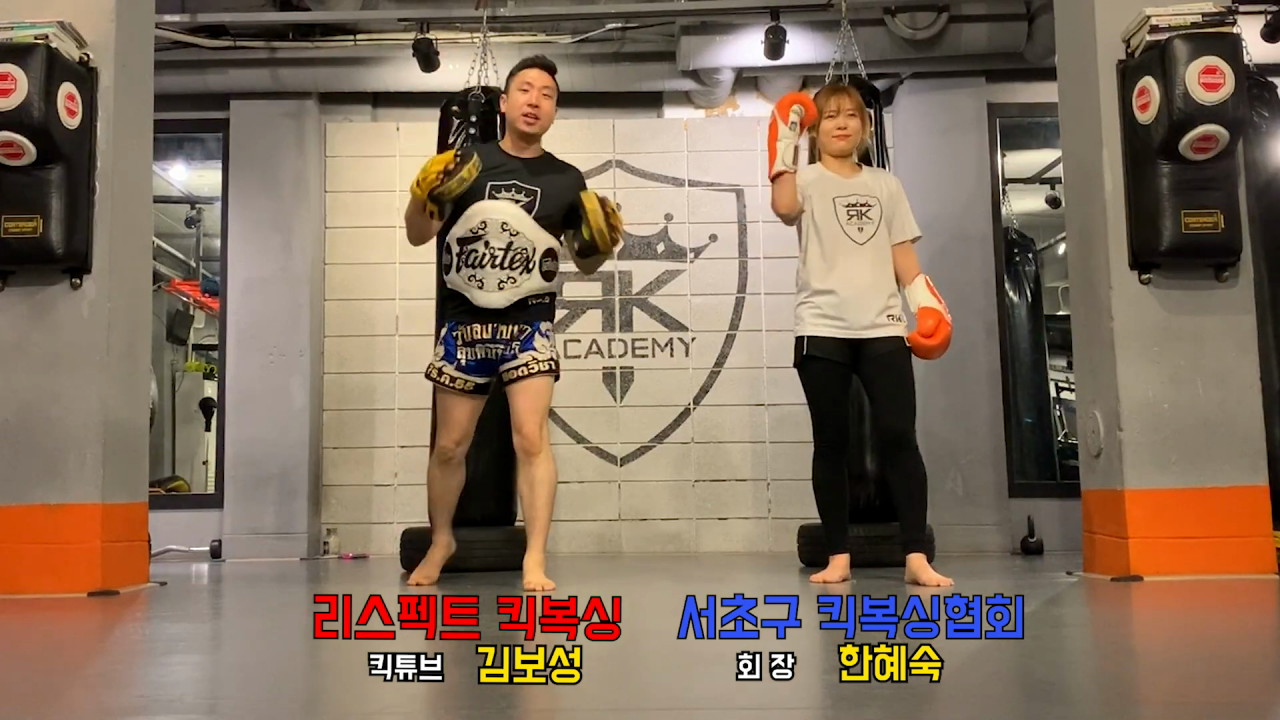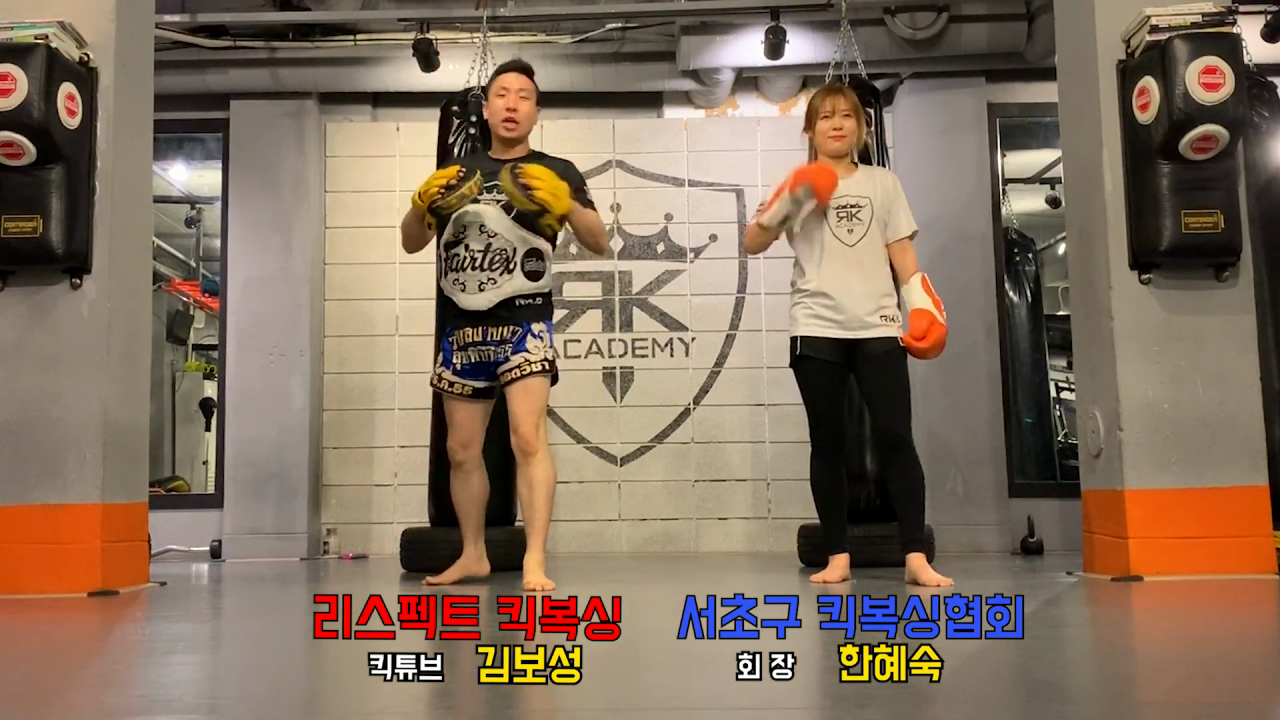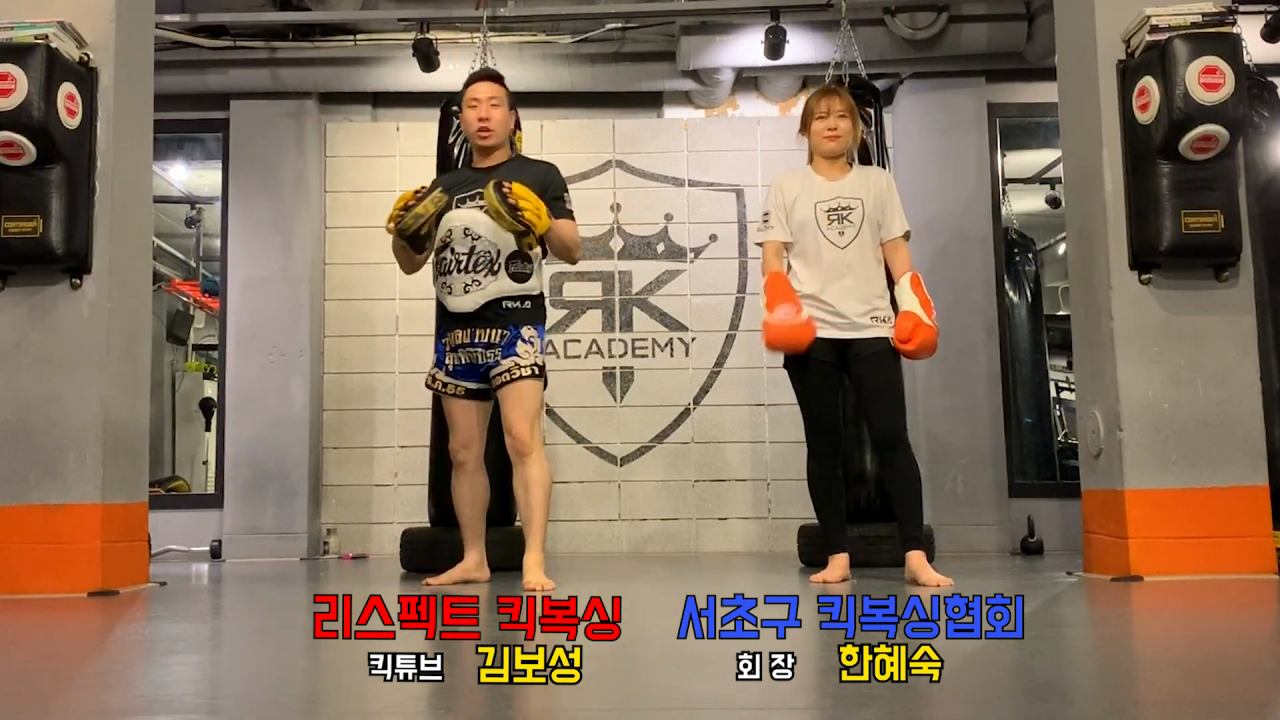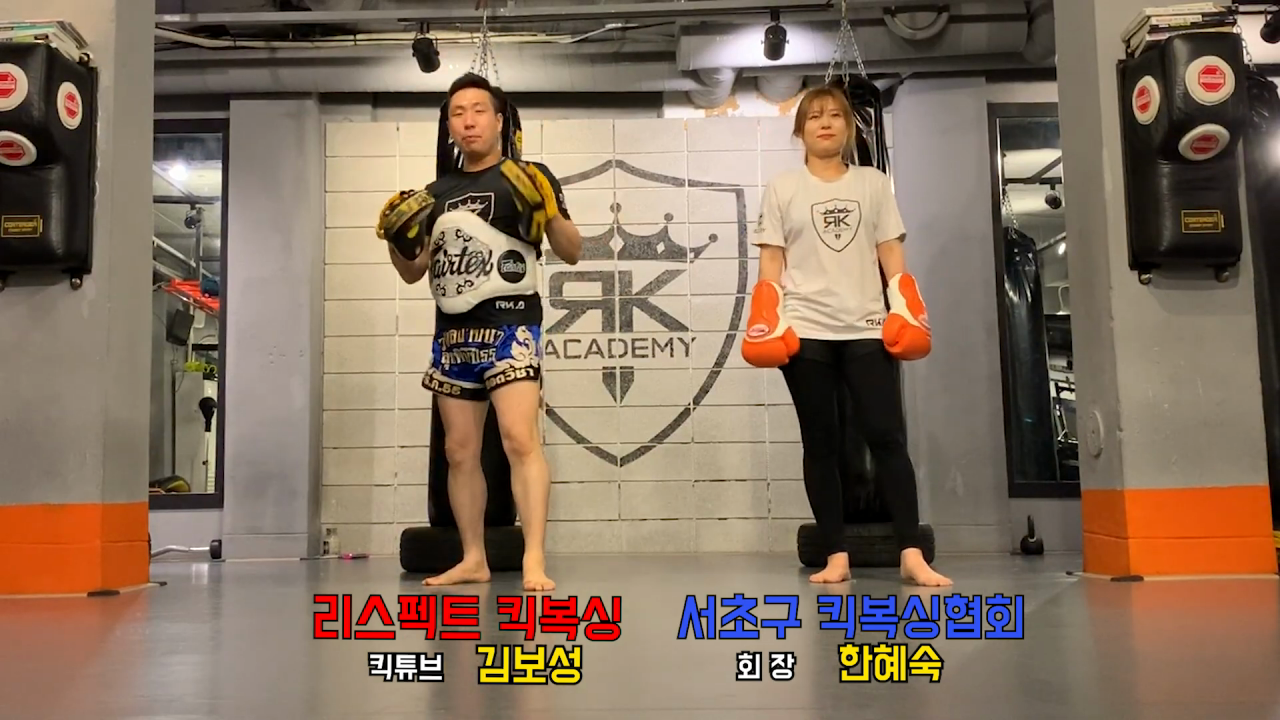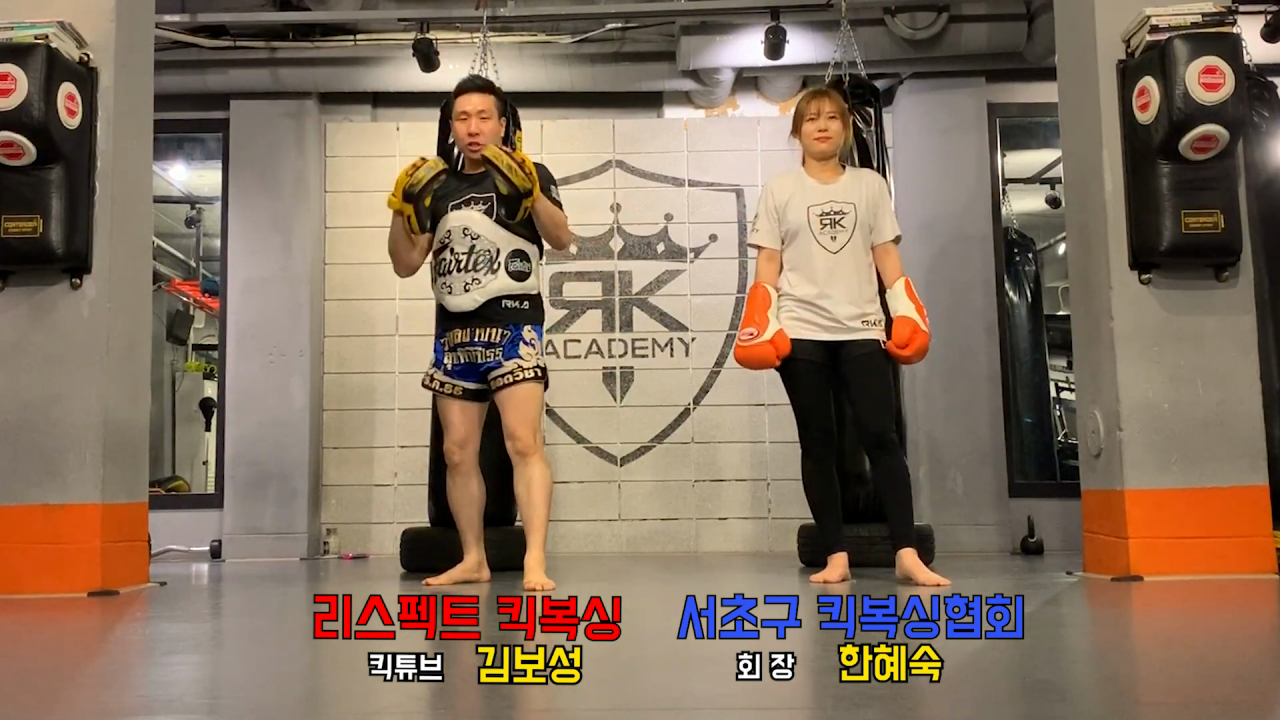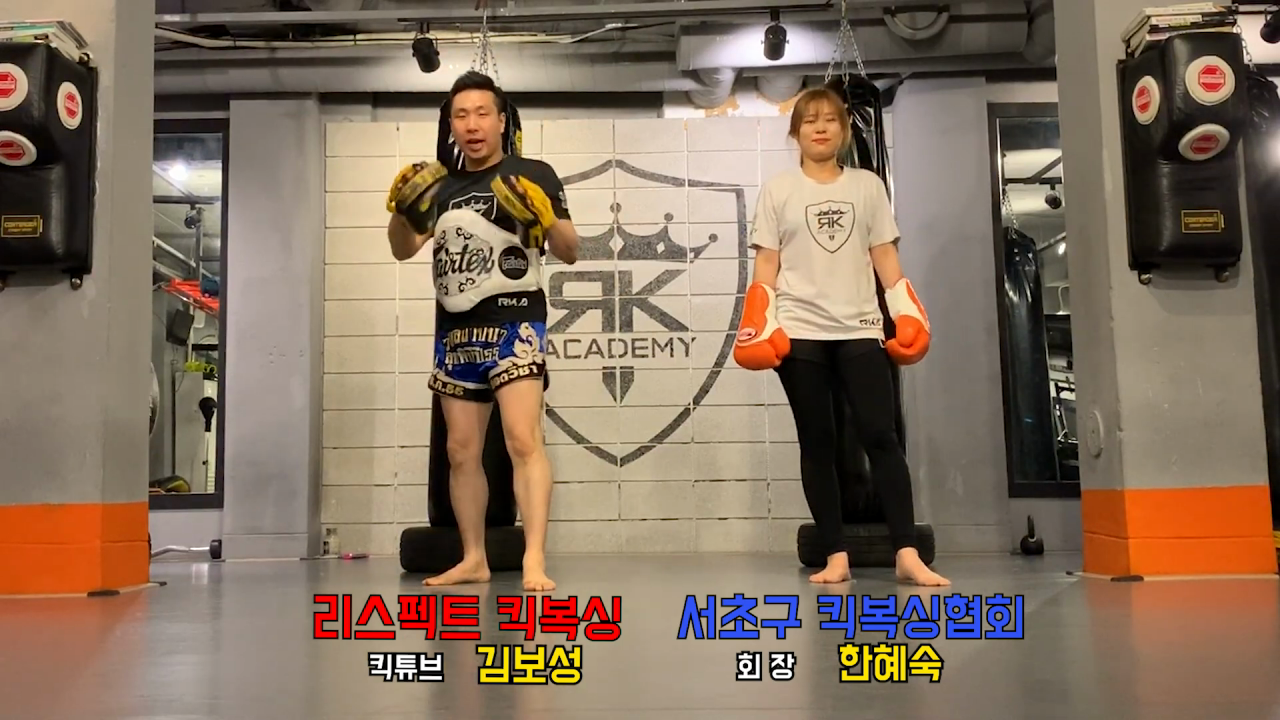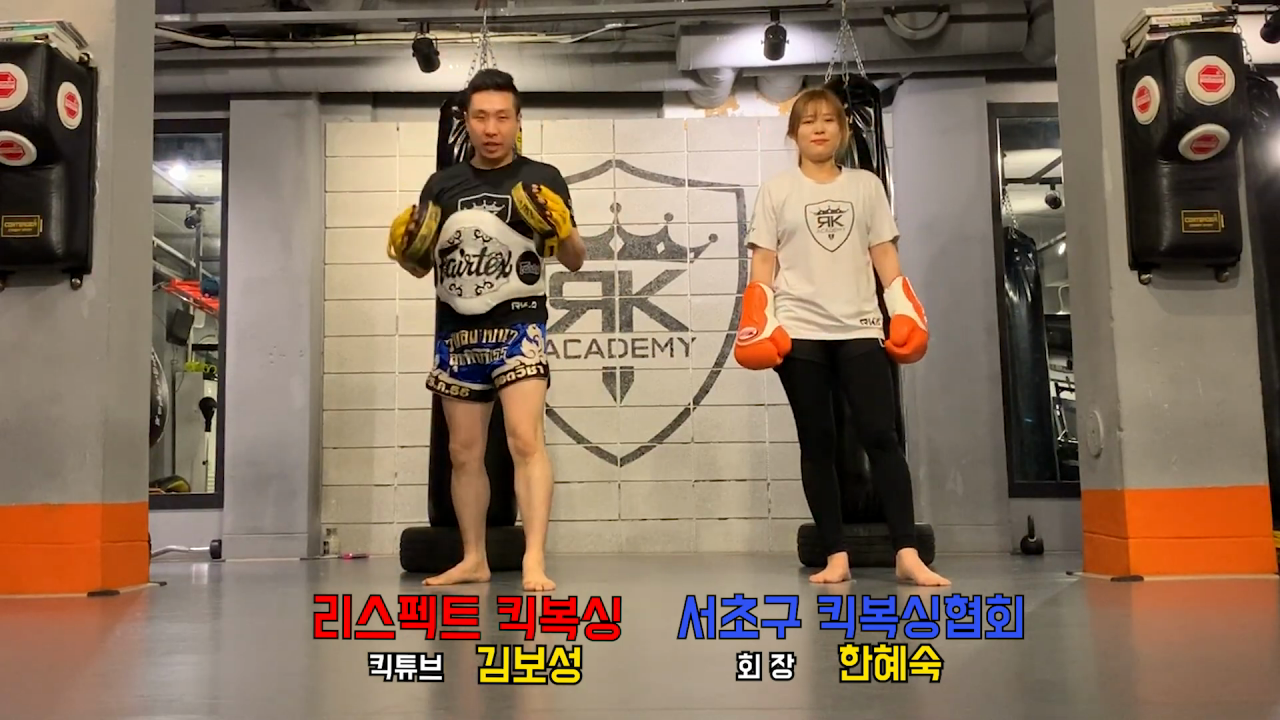
dt=0.2s
person 1, frame 1
left shoulder: (565, 179)
right shoulder: (469, 162)
left elbow: (587, 262)
right elbow: (417, 236)
left wrist: (603, 239)
right wrist: (423, 195)
left hip: (529, 324)
right hip: (464, 323)
left knee: (531, 439)
right knee: (449, 444)
left ankle: (535, 563)
right ankle: (441, 538)
person 1, frame 2
left shoulder: (556, 171)
right shoulder: (461, 173)
left elbow: (598, 242)
right elbow: (411, 242)
left wrist: (563, 203)
right wrist: (425, 203)
left hip: (523, 324)
right hip: (462, 328)
left knee: (529, 439)
right knee: (462, 450)
left ankle: (535, 563)
right ankle: (473, 554)
person 1, frame 3
left shoulder: (538, 175)
right shoulder: (446, 186)
left elbow: (572, 251)
right elbow: (412, 263)
left wrist: (539, 223)
right wrist: (403, 231)
left hip: (515, 326)
right hip: (456, 333)
left knee: (523, 439)
right knee: (463, 452)
left ankle: (534, 562)
right ankle: (473, 559)
person 1, frame 4
left shoulder: (531, 177)
right shoulder: (437, 193)
left elbow: (572, 252)
right elbow: (412, 272)
left wrist: (546, 208)
right wrist: (395, 236)
left hip: (510, 327)
right hip: (453, 335)
left knee: (520, 440)
right knee: (459, 451)
left ankle: (535, 563)
right ankle: (473, 559)
person 1, frame 5
left shoulder: (528, 173)
right shoulder: (439, 191)
left elbow: (562, 240)
right elbow: (405, 265)
left wrist: (531, 190)
right wrist: (402, 207)
left hip: (513, 326)
right hip: (455, 334)
left knee: (524, 442)
right knee: (457, 452)
left ankle: (535, 563)
right ankle: (473, 559)
person 1, frame 6
left shoulder: (532, 173)
right shoulder: (441, 187)
left elbow: (569, 251)
right elbow: (403, 248)
left wrist: (543, 216)
right wrist: (400, 205)
left hip: (513, 326)
right hip: (455, 333)
left knee: (523, 439)
right knee: (461, 451)
left ankle: (535, 562)
right ankle: (473, 559)
person 1, frame 7
left shoulder: (541, 178)
right shoulder: (442, 184)
left elbow: (575, 261)
right elbow: (422, 265)
left wrist: (560, 228)
right wrist: (405, 248)
left hip: (518, 326)
right hip: (457, 334)
left knee: (525, 439)
right knee: (463, 452)
left ankle: (534, 562)
right ankle: (473, 559)
person 2, frame 1
left shoulder: (886, 184)
right shoulder: (806, 176)
left elbow: (903, 253)
right elbow: (783, 208)
left wrist: (928, 305)
right wrist: (784, 144)
left hip: (883, 327)
right hip: (821, 329)
left knee: (898, 437)
right knee: (831, 442)
left ankle: (916, 556)
right ankle: (838, 556)
person 2, frame 2
left shoulder: (883, 182)
right shoulder: (797, 184)
left elbow: (902, 250)
right elbow: (754, 240)
left wrist: (924, 306)
right wrist: (787, 199)
left hip: (878, 328)
right hip: (816, 330)
left knee: (895, 437)
right knee: (828, 443)
left ankle: (916, 556)
right ankle: (838, 556)
person 2, frame 3
left shoulder: (877, 182)
right shoulder: (787, 187)
left elbow: (896, 250)
right elbow: (774, 257)
left wrist: (914, 307)
right wrist: (783, 308)
left hip: (871, 327)
right hip: (811, 332)
left knee: (891, 436)
right knee: (824, 443)
left ankle: (915, 555)
right ankle: (838, 556)
person 2, frame 4
left shoulder: (873, 183)
right shoulder: (783, 188)
left elbow: (890, 251)
right elbow: (772, 260)
left wrist: (905, 310)
right wrist: (768, 320)
left hip: (865, 329)
right hip: (806, 331)
left knee: (886, 436)
right knee: (820, 442)
left ankle: (911, 554)
right ankle: (836, 556)
person 2, frame 5
left shoulder: (870, 184)
right shoulder: (780, 190)
left elbow: (886, 254)
right elbow: (768, 263)
left wrist: (906, 312)
right wrist: (761, 322)
left hip: (861, 330)
right hip: (801, 332)
left knee: (881, 437)
right knee: (818, 443)
left ankle: (907, 554)
right ankle: (836, 556)
person 2, frame 6
left shoulder: (868, 185)
right shoulder: (778, 190)
left elbow: (885, 255)
right elbow: (767, 262)
left wrist: (907, 313)
right wrist: (760, 321)
left hip: (860, 330)
right hip: (800, 333)
left knee: (881, 436)
right knee: (817, 443)
left ankle: (907, 554)
right ankle: (836, 556)
person 2, frame 7
left shoulder: (867, 185)
right shoulder: (777, 190)
left elbow: (885, 255)
right elbow: (764, 261)
left wrist: (904, 313)
right wrist: (760, 320)
left hip: (860, 330)
right hip: (799, 332)
left knee: (881, 436)
right knee: (817, 442)
left ankle: (908, 554)
right ankle: (836, 556)
